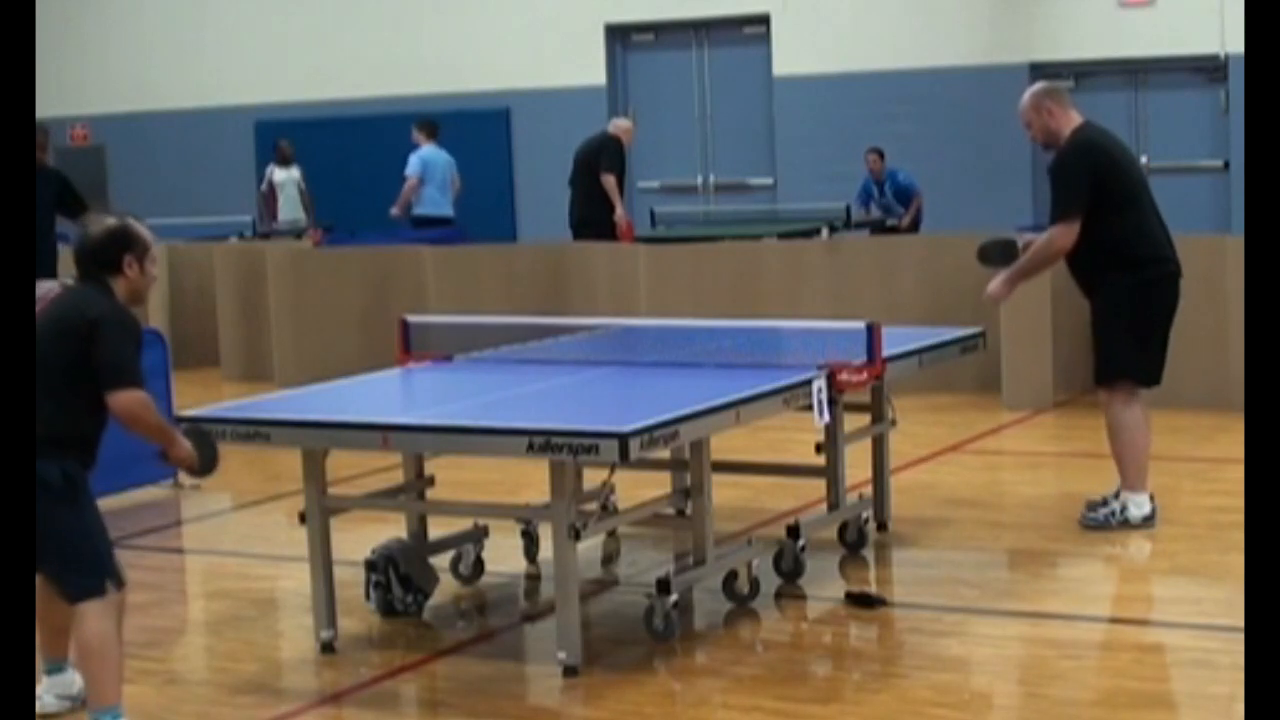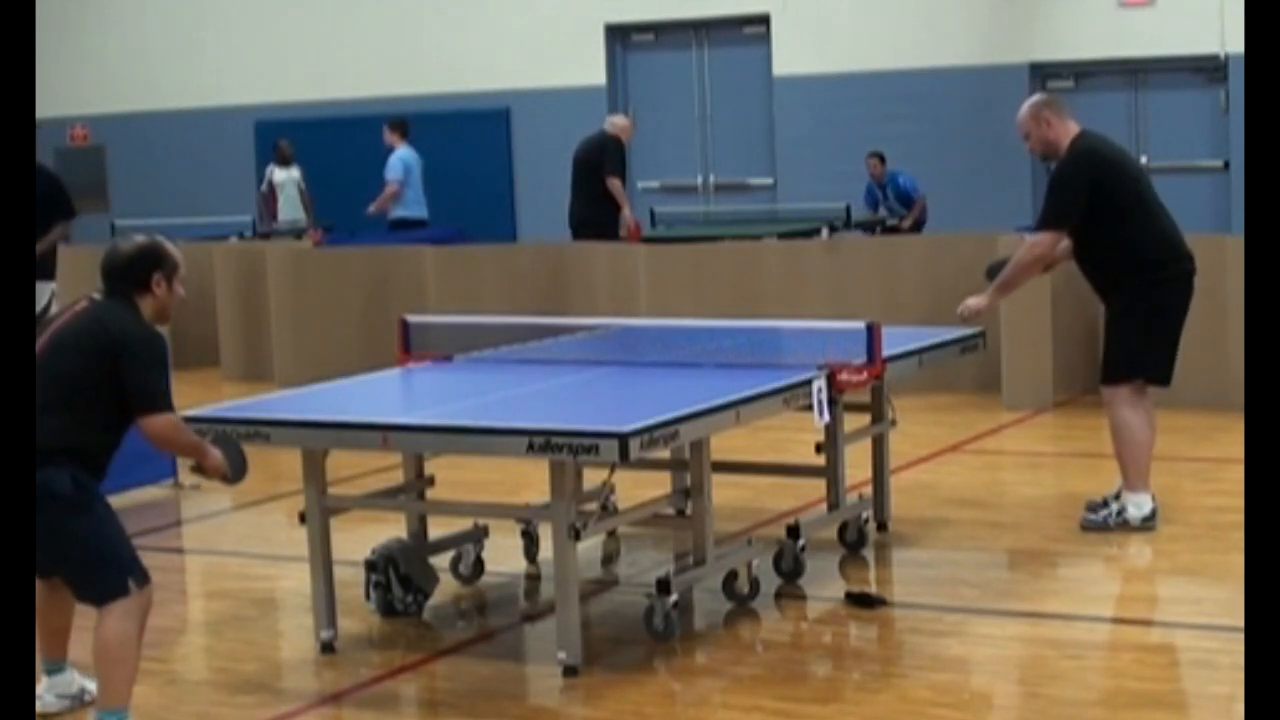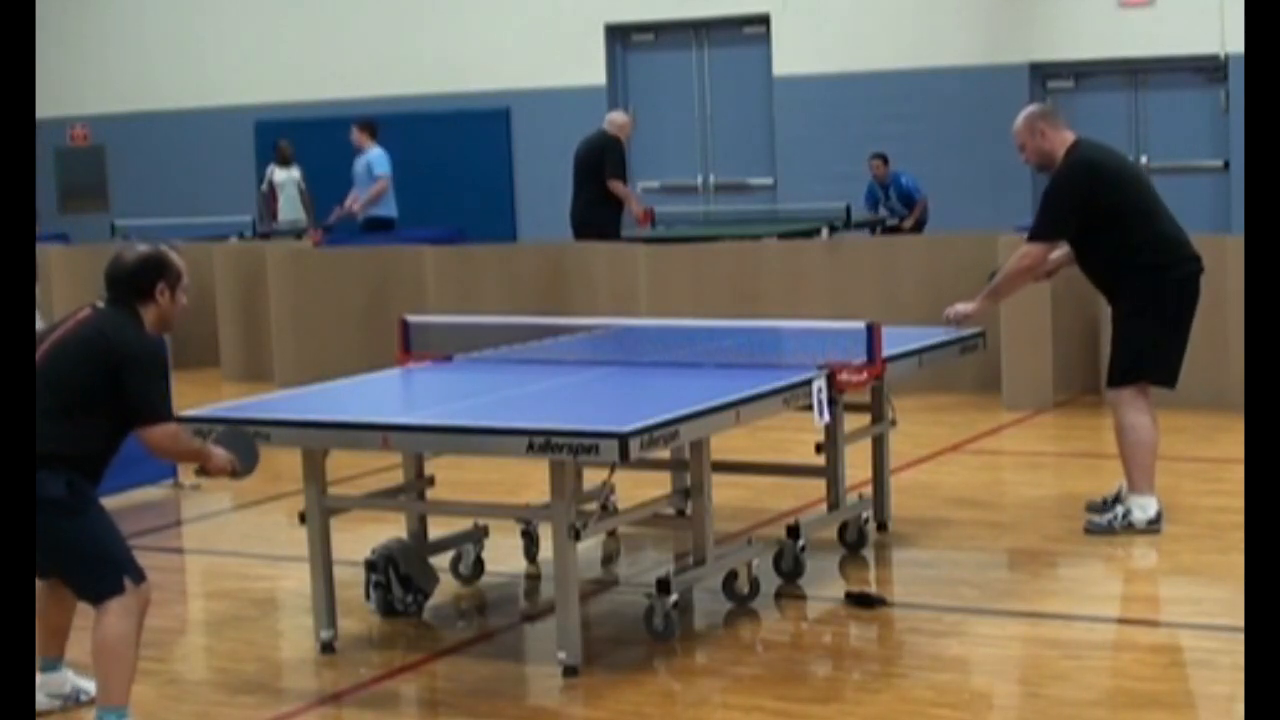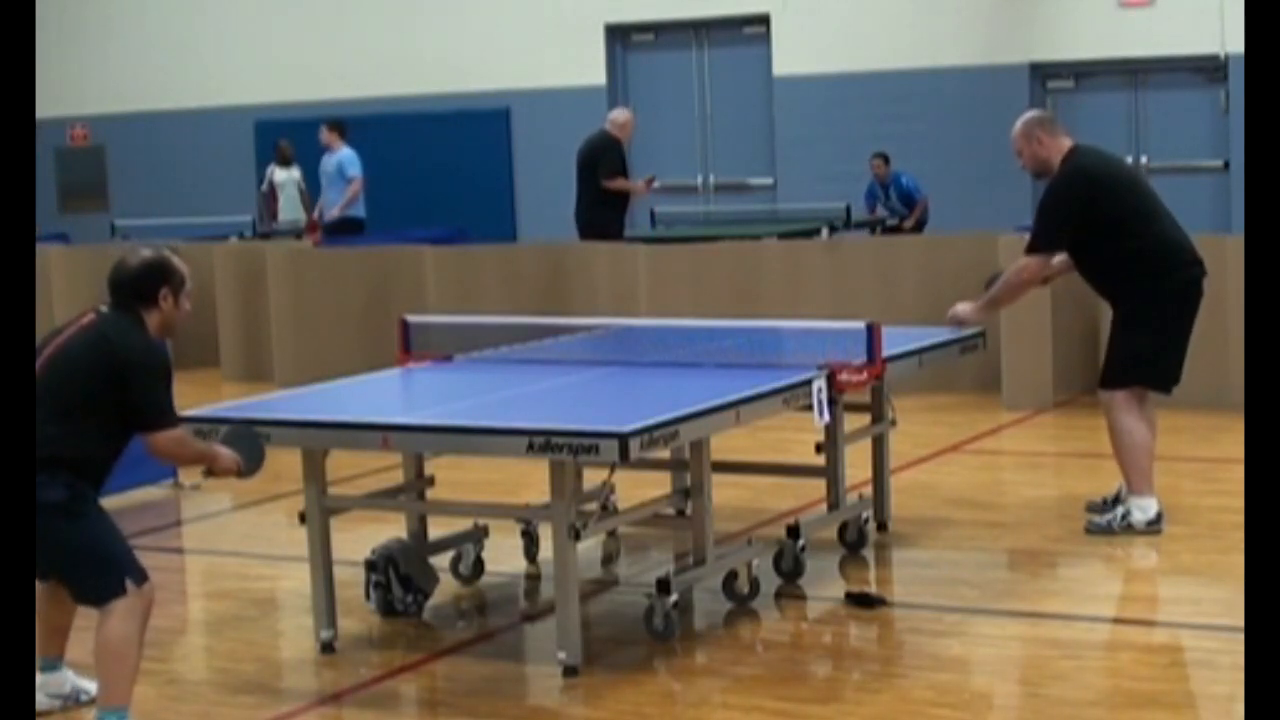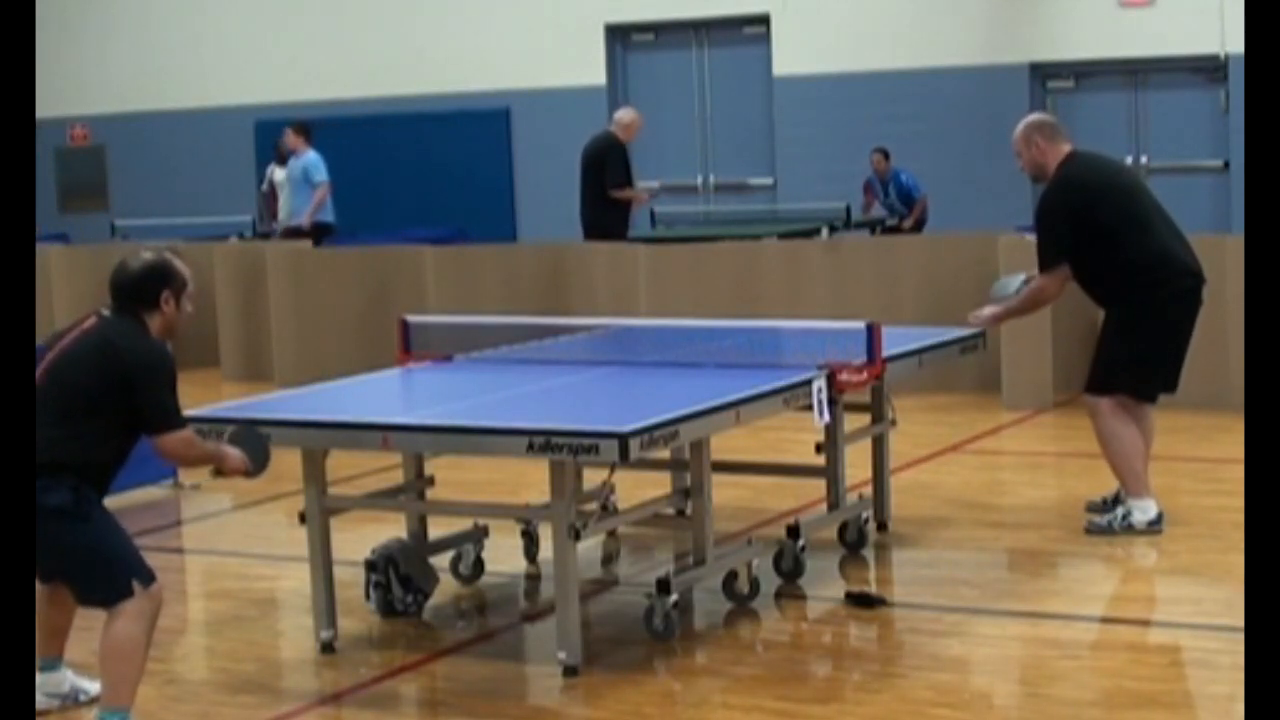
dt=1s
person 1, frame 1
left shoulder: (64, 305)
right shoulder: (111, 318)
right elbow: (126, 403)
right wrist: (172, 441)
left hip: (45, 461)
right hip: (47, 467)
left knee: (61, 570)
right knee: (98, 592)
person 1, frame 2
left shoulder: (83, 316)
right shoulder: (137, 336)
right elbow: (158, 425)
right wrist: (204, 452)
left hip: (45, 470)
right hip: (50, 477)
left knee: (61, 569)
right knee: (126, 594)
person 1, frame 3
left shoulder: (87, 324)
right shoulder: (138, 344)
right elbow: (159, 436)
right wrist: (207, 454)
left hip: (47, 475)
right hip: (47, 482)
left knee: (64, 568)
right knee: (123, 592)
person 1, frame 4
left shoulder: (90, 329)
right shoulder: (140, 350)
right elbow: (166, 443)
right wrist: (213, 456)
left hip: (46, 479)
right hip: (48, 487)
left knee: (63, 569)
right knee: (128, 594)
person 1, frame 5
left shoulder: (92, 332)
right shoulder: (144, 354)
right elbow: (174, 445)
right wrist: (221, 455)
left hip: (45, 483)
right hip: (50, 491)
left knee: (64, 569)
right knee: (136, 596)
person 2, frame 1
left shoulder: (1073, 155)
right shoulder: (1097, 143)
left elbow: (1063, 239)
left wrist: (1011, 278)
right wrist: (1037, 245)
left hip: (1130, 285)
right hip: (1146, 278)
left knee: (1118, 390)
right knee: (1123, 389)
left ankle: (1136, 504)
right ankle: (1133, 491)
person 2, frame 2
left shoulder: (1077, 165)
right shoulder: (1092, 154)
left elbow: (1040, 246)
left wrist: (989, 296)
right wrist: (1055, 257)
left hip: (1148, 284)
right hip: (1156, 279)
left knee: (1120, 390)
right knee: (1132, 388)
left ankle: (1137, 505)
right ankle: (1135, 492)
person 2, frame 3
left shoulder: (1073, 175)
right shoulder: (1089, 162)
left elbow: (1030, 258)
left wrist: (978, 304)
right wrist: (1056, 262)
left hip: (1156, 285)
right hip: (1162, 280)
left knee: (1126, 392)
right knee: (1132, 390)
left ankle: (1143, 508)
right ankle: (1136, 492)
person 2, frame 4
left shoulder: (1069, 184)
right shoulder: (1089, 168)
left elbow: (1029, 269)
left wrist: (978, 309)
right wrist: (1055, 268)
left hip: (1157, 289)
right hip: (1169, 282)
left knee: (1119, 394)
right knee: (1134, 391)
left ankle: (1142, 508)
right ankle: (1136, 492)
person 2, frame 5
left shoulder: (1059, 194)
right shoulder: (1095, 170)
left elbow: (1049, 287)
left wrist: (999, 314)
right wrist: (1046, 278)
left hip: (1152, 296)
right hip: (1176, 285)
left knee: (1105, 400)
right knee: (1132, 394)
left ankle: (1142, 509)
right ankle: (1133, 492)
